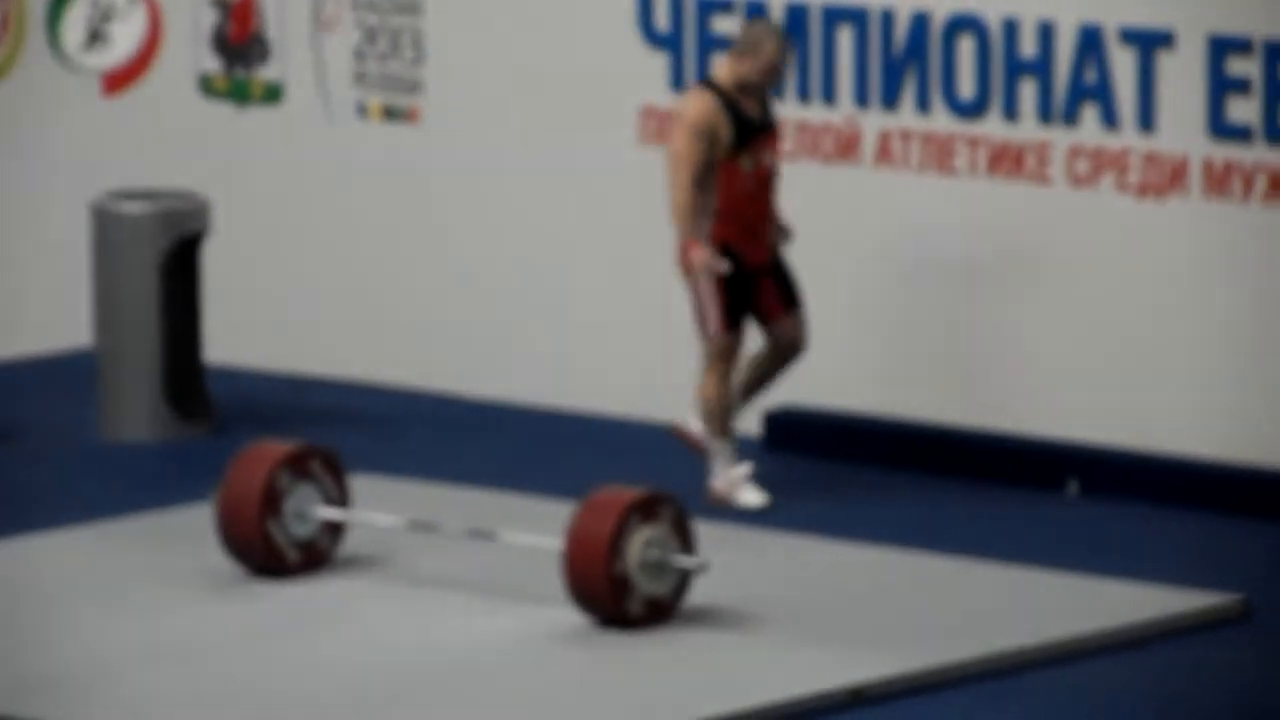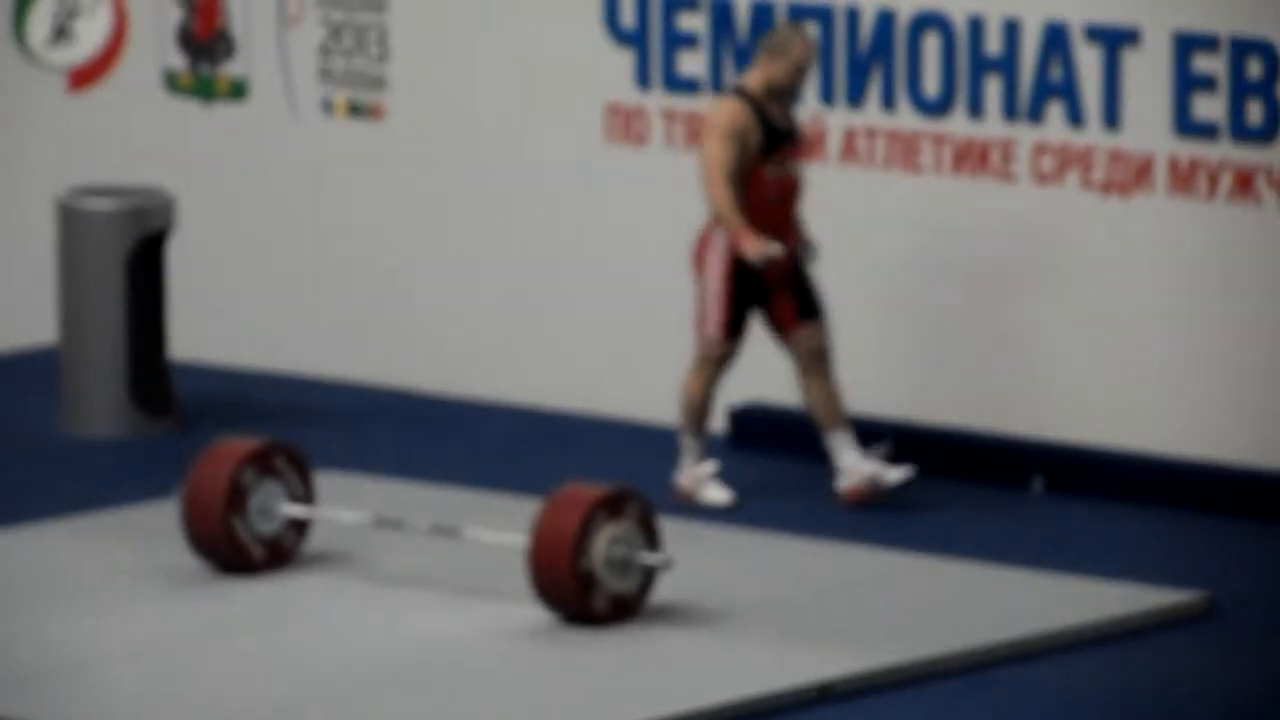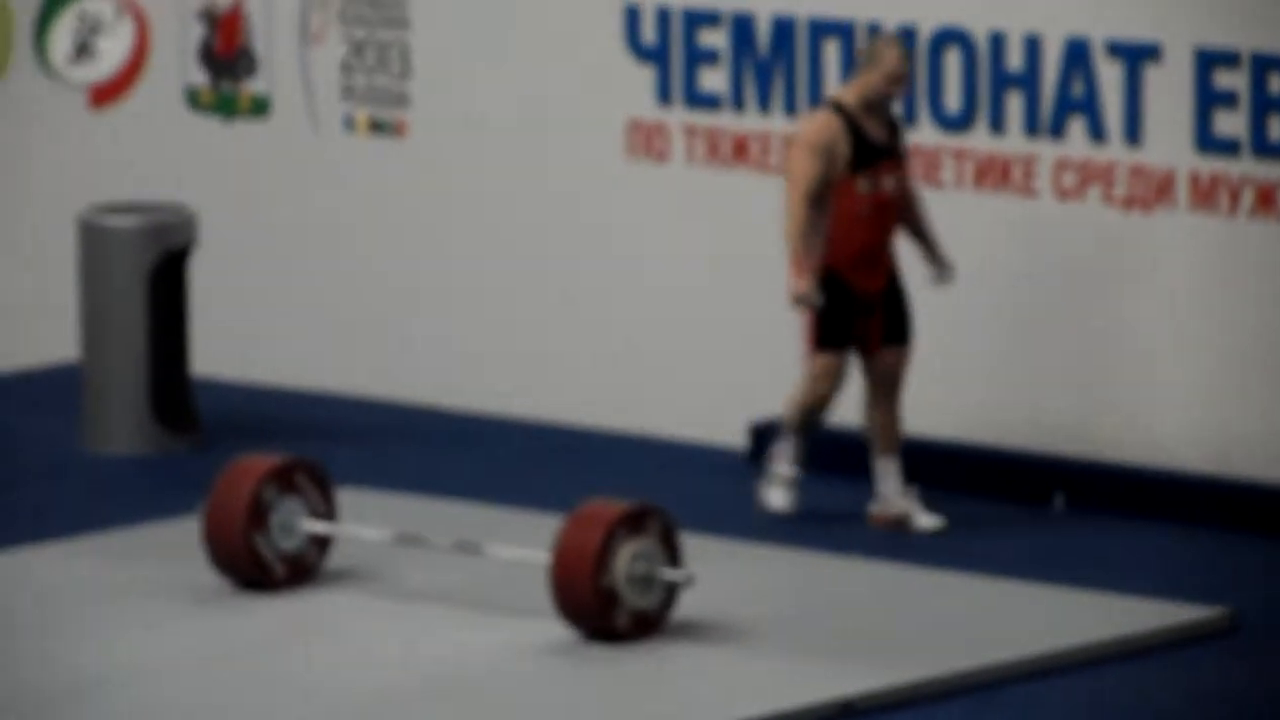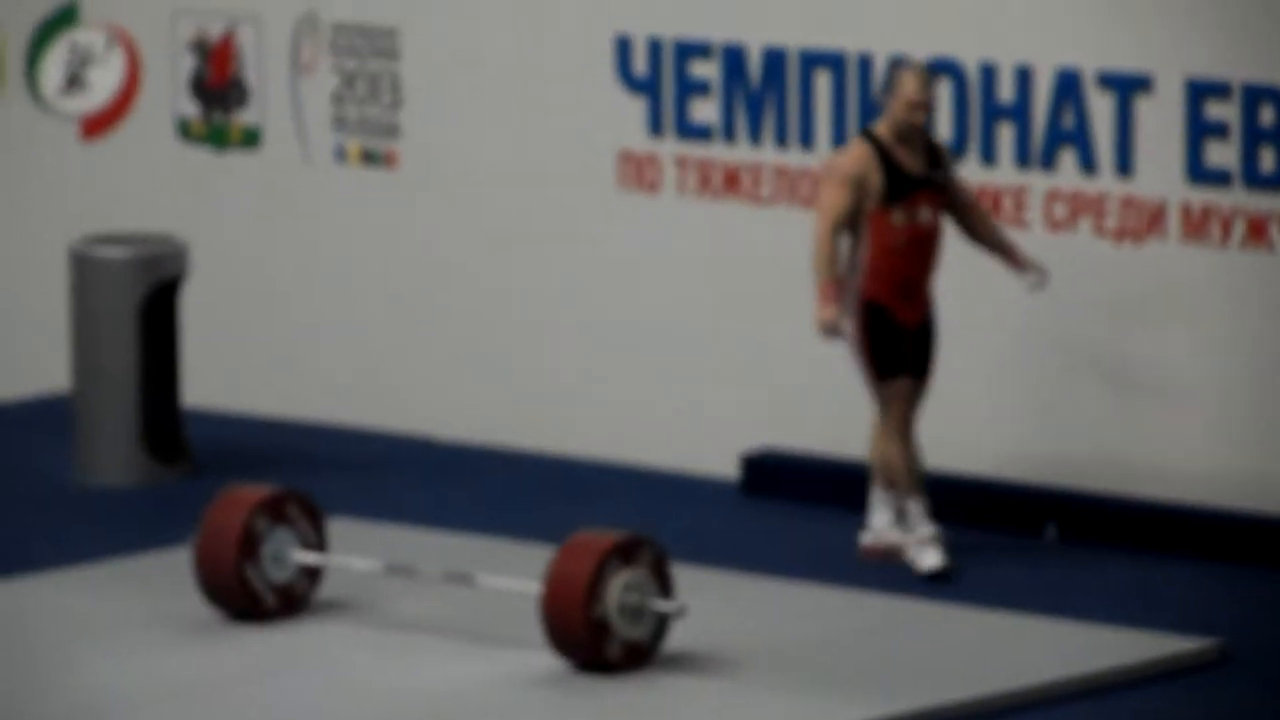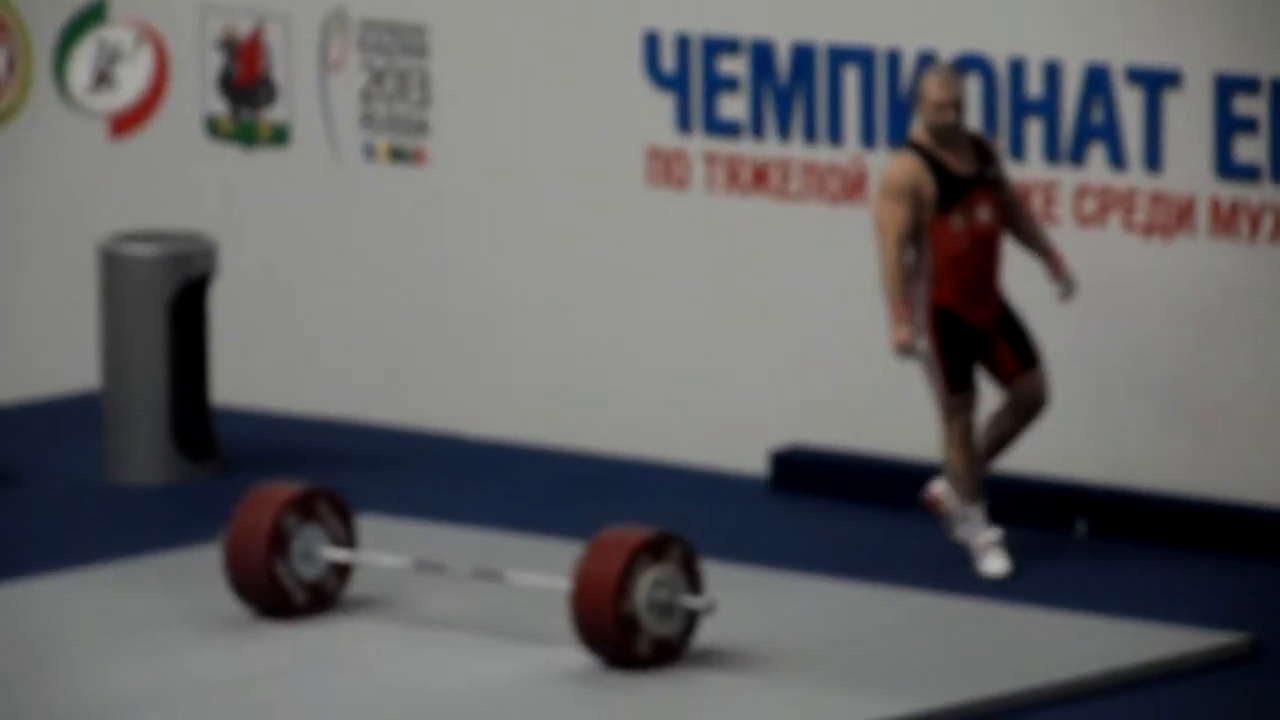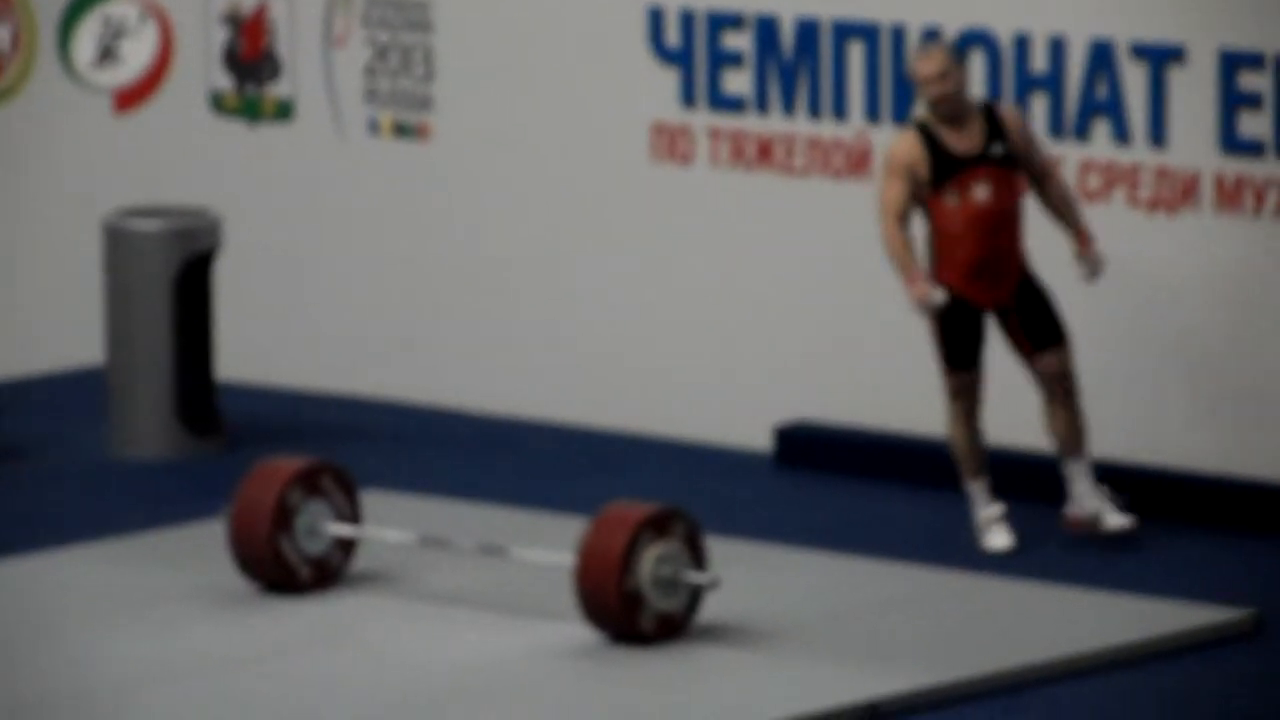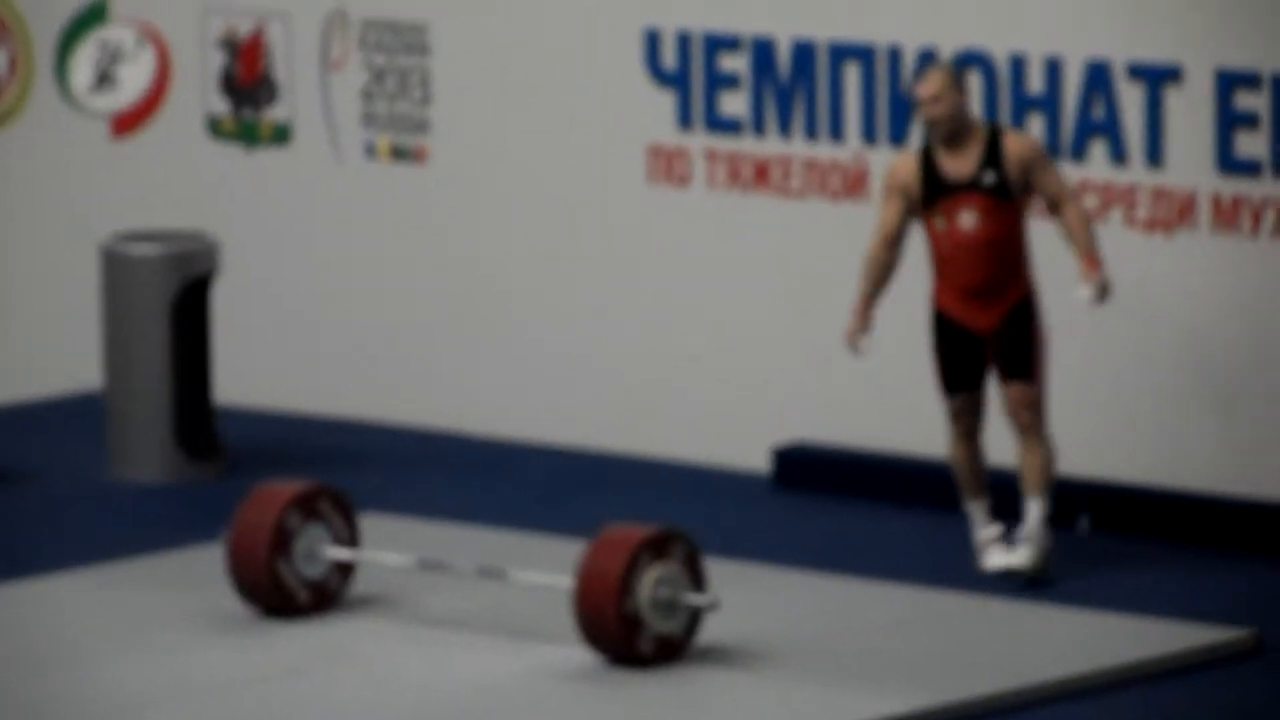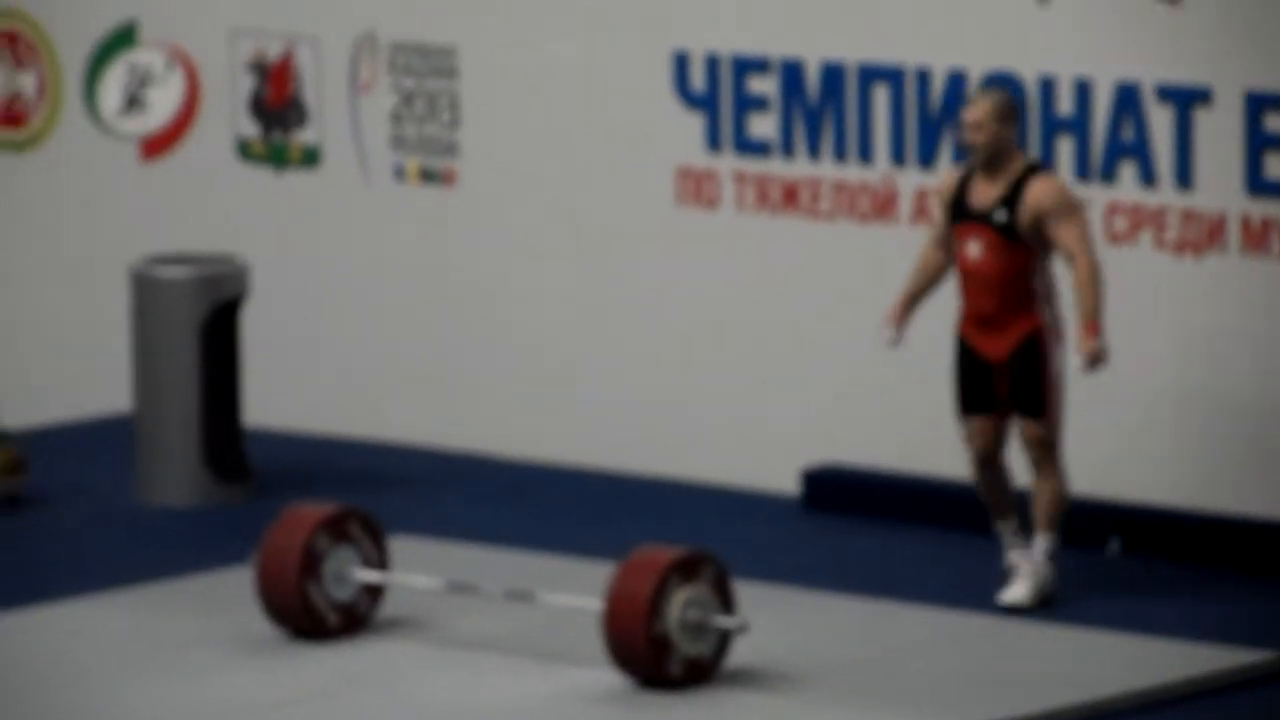
dt=0.3s
person 1, frame 1
left shoulder: (758, 97)
right shoulder: (701, 108)
right elbow: (683, 182)
left wrist: (773, 219)
right wrist: (694, 246)
left hip: (757, 243)
right hip: (718, 247)
left knee: (790, 340)
right knee: (723, 354)
left ankle: (708, 423)
right ankle: (725, 472)
person 1, frame 2
left shoulder: (783, 106)
right shoulder: (730, 113)
right elbow: (716, 184)
left wrist: (793, 229)
right wrist: (747, 238)
left hip: (778, 254)
right hip: (731, 252)
left knee: (815, 356)
right knee: (713, 358)
left ankle: (855, 471)
right ankle: (691, 469)
person 1, frame 3
left shoulder: (889, 124)
right shoulder: (824, 128)
left elbow: (901, 192)
right elbow: (799, 200)
left wrist: (931, 249)
right wrist: (800, 270)
left hip: (878, 271)
right hip: (830, 274)
left knee: (887, 378)
right knee: (825, 380)
left ankle: (891, 497)
right ankle: (784, 459)
person 1, frame 4
left shoulder: (934, 155)
right shoulder: (858, 159)
left elbow: (968, 213)
right elbow: (827, 230)
left wrist: (1016, 258)
right wrist: (826, 298)
left hip: (915, 301)
right hip: (869, 302)
left knee: (900, 414)
right knee: (896, 411)
left ankle: (882, 526)
right ankle: (923, 530)
person 1, frame 5
left shoulder: (982, 148)
right shoulder: (906, 170)
left elbow: (1012, 209)
right elbow: (891, 247)
left wrist: (1051, 260)
right wrist: (900, 319)
left hip: (987, 300)
right hip: (939, 307)
left knee: (1032, 394)
right knee: (959, 419)
left ankle: (951, 488)
right ankle: (982, 535)
person 1, frame 6
left shoulder: (1005, 123)
right shoulder: (908, 150)
left elbow: (1045, 179)
right elbow: (893, 221)
left wrist: (1081, 238)
right wrist: (914, 279)
left hip: (1012, 276)
right hip: (952, 286)
left knee: (1058, 377)
right knee: (963, 398)
left ankle: (1084, 499)
right ankle: (985, 512)
person 1, frame 7
left shoulder: (1014, 150)
right shoulder: (909, 170)
left elbow: (1064, 202)
right elbow: (885, 241)
left wrist: (1090, 263)
right wrist: (864, 308)
left hip: (1013, 303)
right hip: (953, 308)
left knee: (1026, 414)
right knee: (963, 421)
left ankle: (1033, 535)
right ankle: (984, 532)
person 1, frame 8
left shoulder: (1043, 191)
right shoulder: (955, 185)
left elbow: (1082, 257)
right elbow: (938, 249)
left wrist: (1092, 330)
right wrist: (905, 305)
left hip: (1030, 334)
right hip: (975, 333)
left knee: (1040, 447)
right knee: (983, 450)
left ankle: (1040, 566)
right ankle: (1016, 550)
